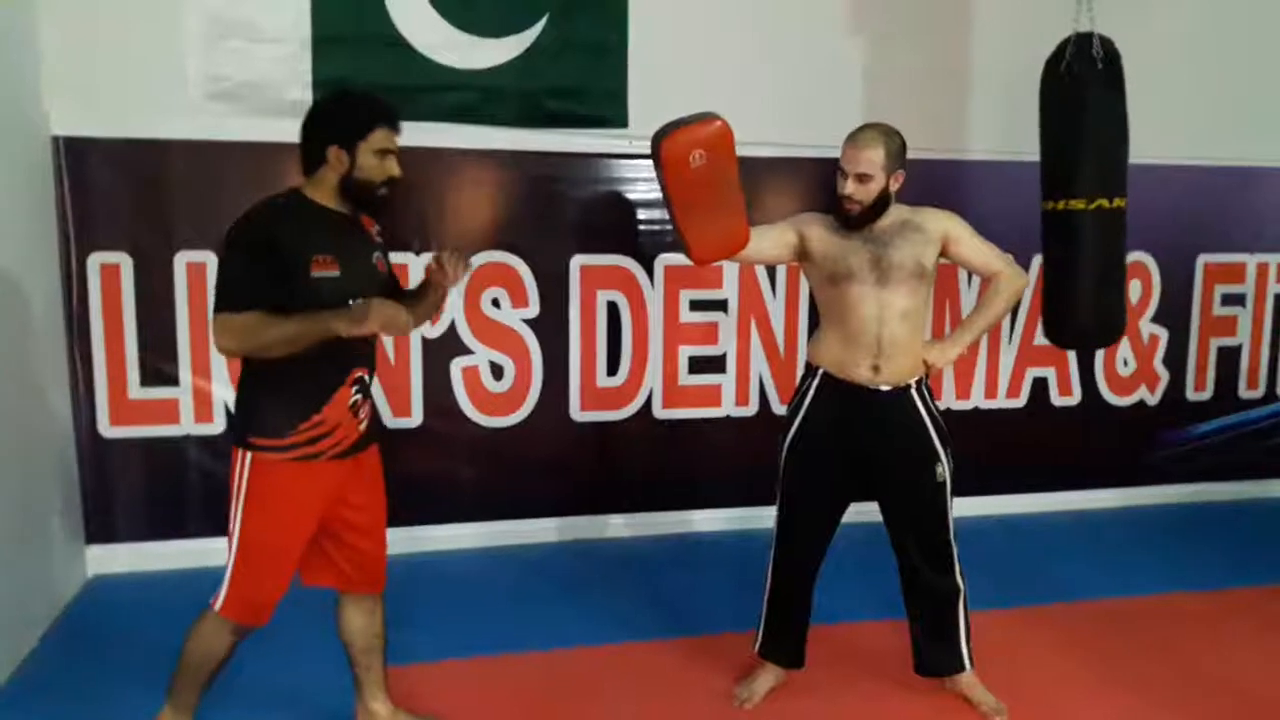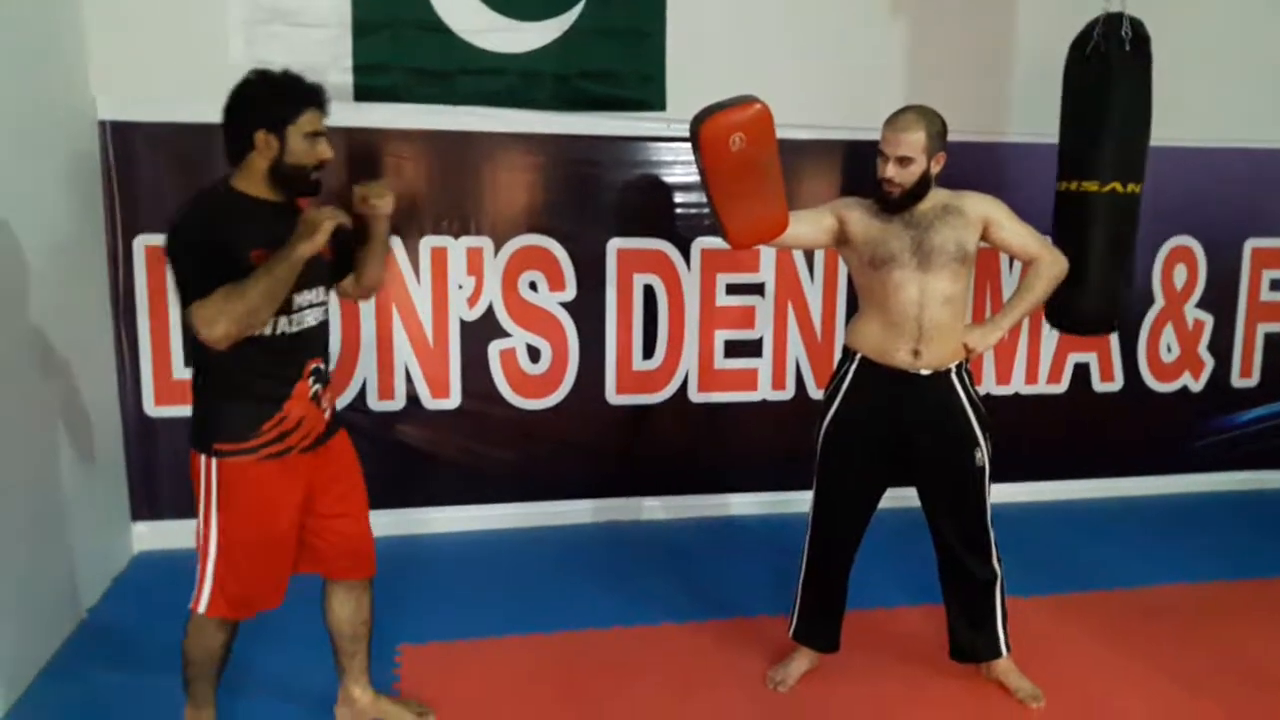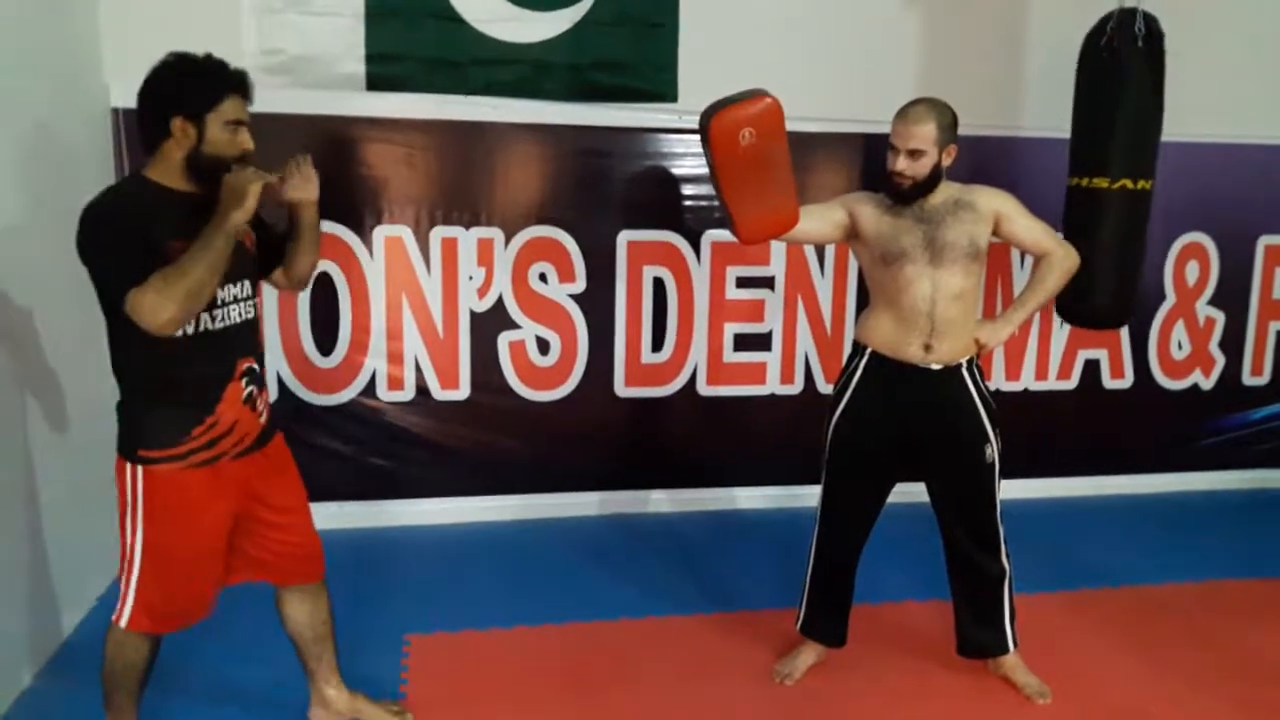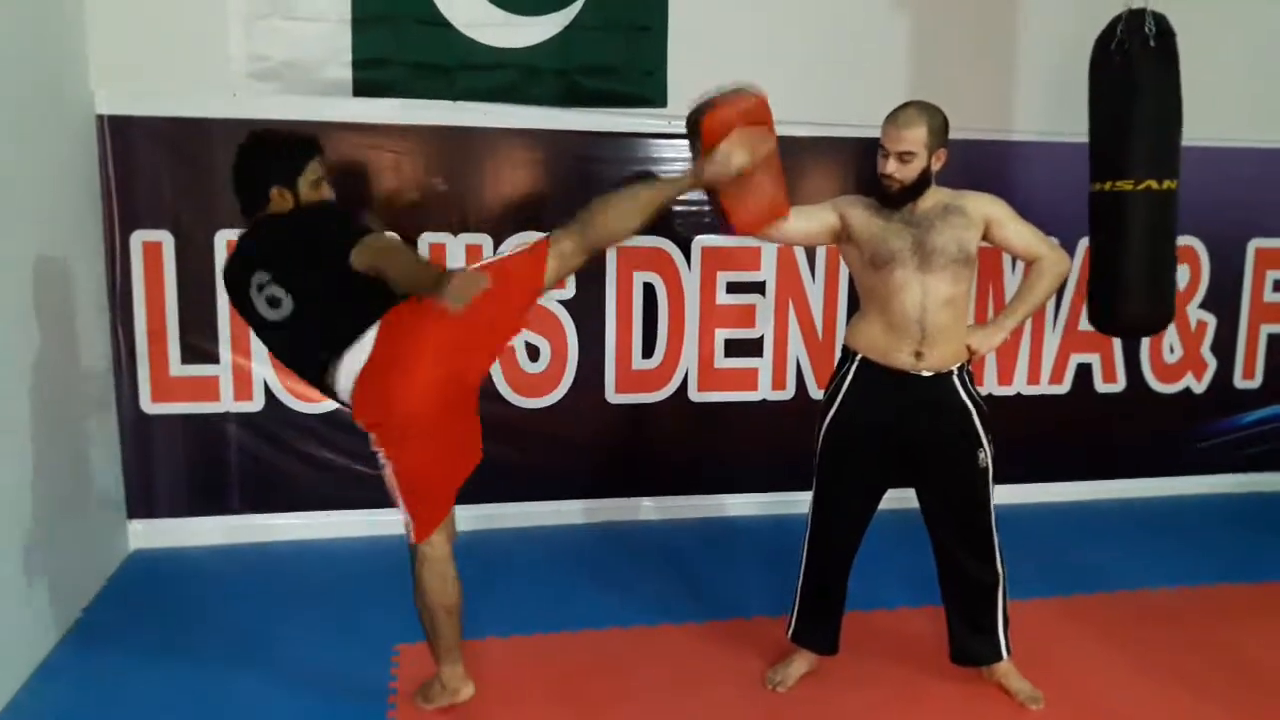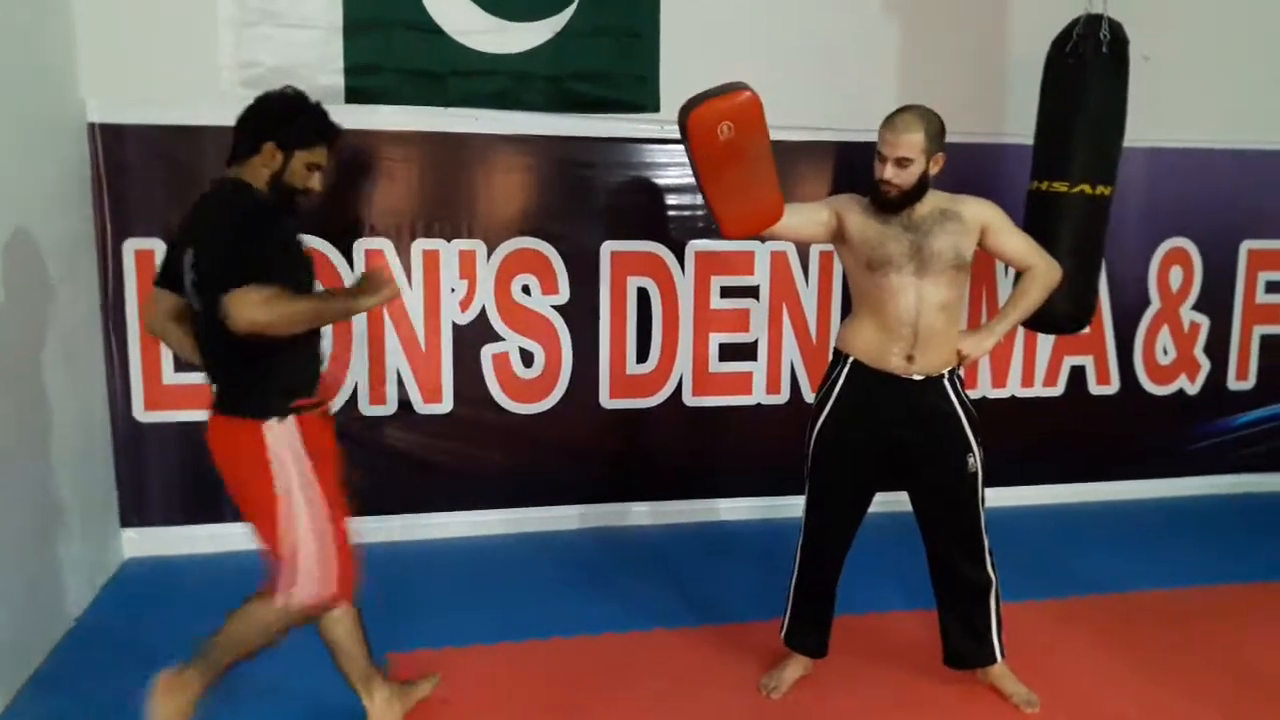
dt=1s
person 1, frame 1
left shoulder: (363, 230)
right shoulder: (267, 229)
left elbow: (394, 314)
right elbow: (231, 334)
left wrist: (433, 292)
right wrist: (343, 320)
left hip: (354, 444)
right hip: (279, 450)
left knee: (363, 579)
right knee: (245, 597)
person 1, frame 2
left shoulder: (302, 211)
right shoulder: (204, 223)
left elbow: (361, 285)
right elbow: (216, 326)
left wrist: (377, 224)
right wrist: (297, 248)
left hip: (319, 432)
right hip: (241, 448)
left knee: (352, 562)
right knee: (226, 593)
person 1, frame 3
left shoulder: (225, 204)
right shoulder: (114, 217)
left elbow: (293, 276)
right elbow: (162, 312)
left wrist: (305, 209)
right wrist: (228, 219)
left hip: (255, 439)
right hip: (169, 457)
left knee: (302, 565)
right knee: (148, 606)
person 1, frame 4
left shoulder: (238, 276)
right shoulder: (314, 223)
right elbow: (378, 257)
right wrist: (438, 283)
left hip: (390, 406)
right hip: (414, 339)
left knee: (431, 538)
right knee: (575, 239)
left ankle: (450, 675)
right ankle: (702, 172)
person 1, frame 5
left shoulder: (208, 214)
right shoulder: (255, 216)
left elbow: (163, 312)
right elbow: (246, 310)
right wrist: (353, 299)
left hip: (246, 423)
right hip: (274, 429)
left knee: (324, 569)
right knee: (304, 588)
person 2, frame 1
left shoulder: (934, 227)
right shoulder: (811, 232)
left elbow: (1011, 276)
right elbow: (731, 244)
left wrist: (956, 342)
left hip: (905, 408)
right hip: (827, 404)
left knee: (929, 547)
right knee: (797, 543)
left ankle: (953, 666)
right ankle: (776, 659)
person 2, frame 2
left shoulder: (973, 210)
right shoulder: (851, 215)
left elbow: (1051, 261)
left wrist: (997, 326)
left hip: (944, 392)
right hip: (866, 387)
left knee: (967, 532)
right knee: (834, 526)
left ankle: (991, 652)
right ankle: (811, 642)
person 2, frame 3
left shoulder: (985, 205)
right shoulder: (862, 210)
left elbow: (1061, 255)
left wrist: (1008, 322)
left hip: (955, 387)
right hip: (876, 382)
left knee: (976, 527)
right knee: (842, 520)
left ankle: (997, 648)
right ankle: (818, 635)
person 2, frame 4
left shoulder: (976, 210)
right shoulder: (852, 214)
left elbow: (1053, 261)
right elbow: (769, 223)
left wrist: (999, 328)
left hip: (946, 393)
right hip: (867, 388)
left knee: (969, 533)
right knee: (833, 527)
left ankle: (990, 655)
right ankle: (811, 643)
person 2, frame 5
left shoulder: (972, 215)
right shoulder: (847, 213)
left elbow: (1045, 270)
right elbow: (767, 220)
left wrist: (990, 334)
left hip: (936, 397)
right hip: (856, 390)
left knee: (960, 536)
right knee: (825, 530)
left ankle: (985, 658)
right ankle: (803, 648)
